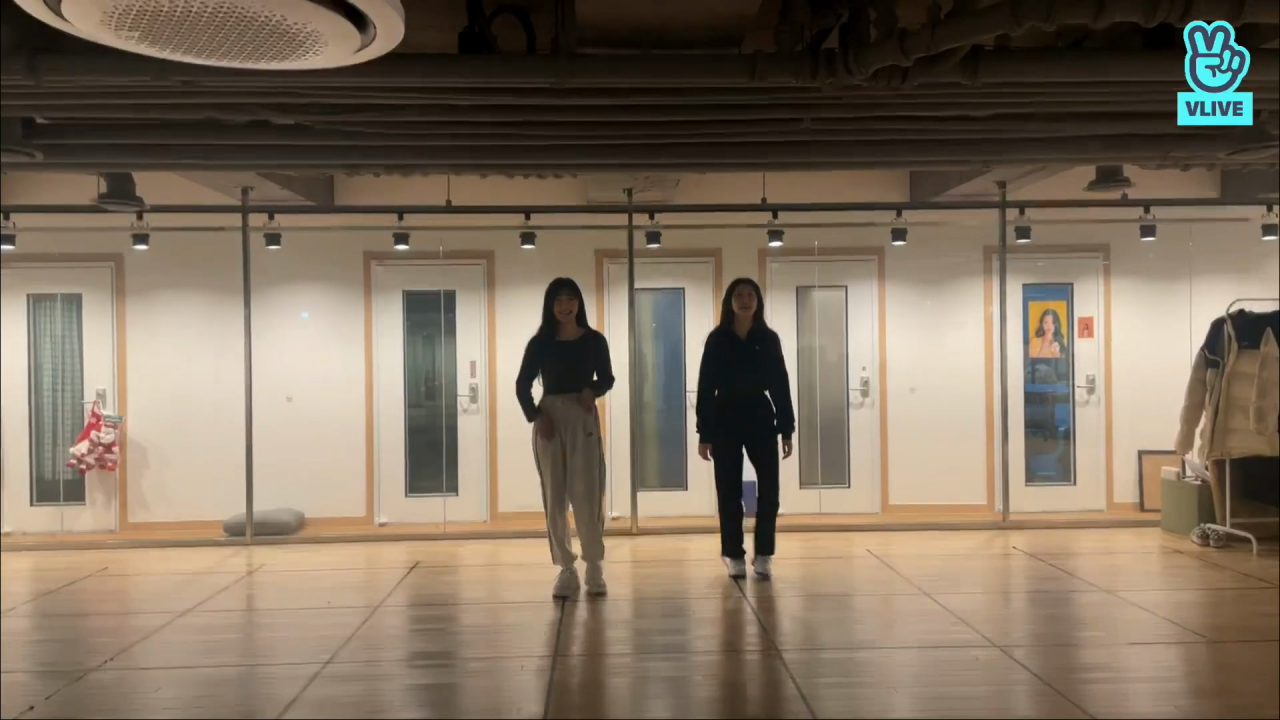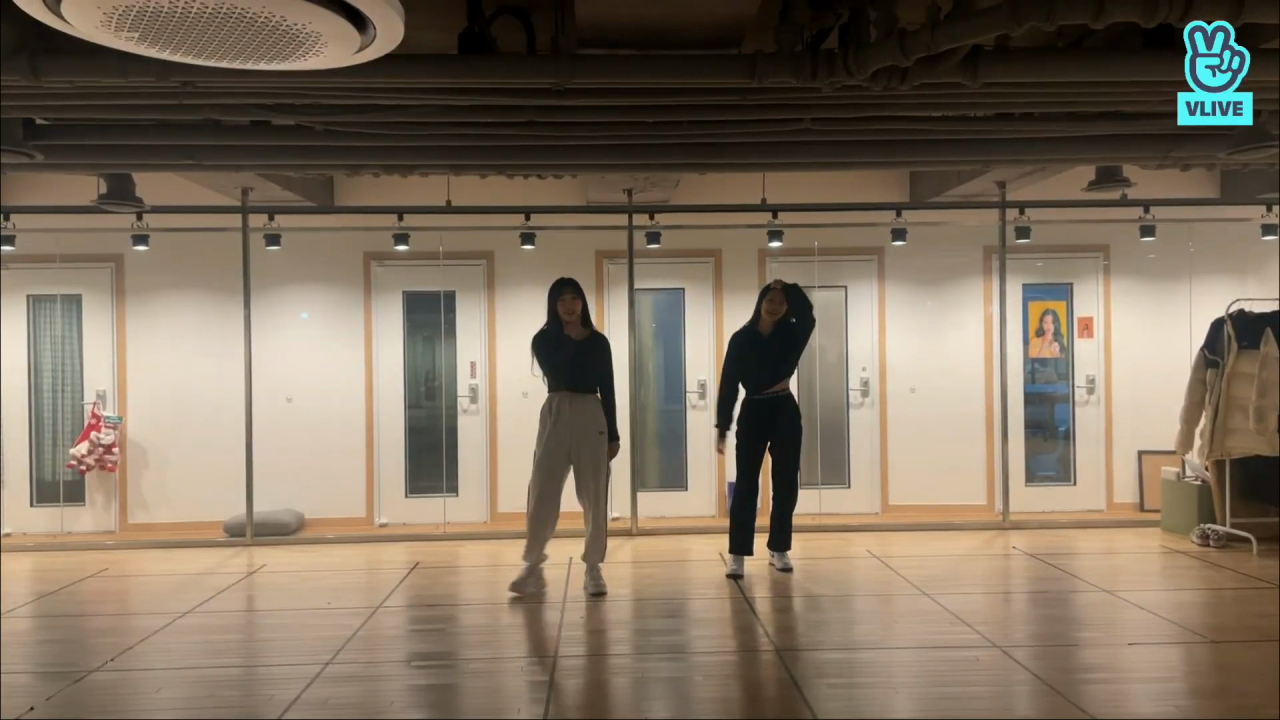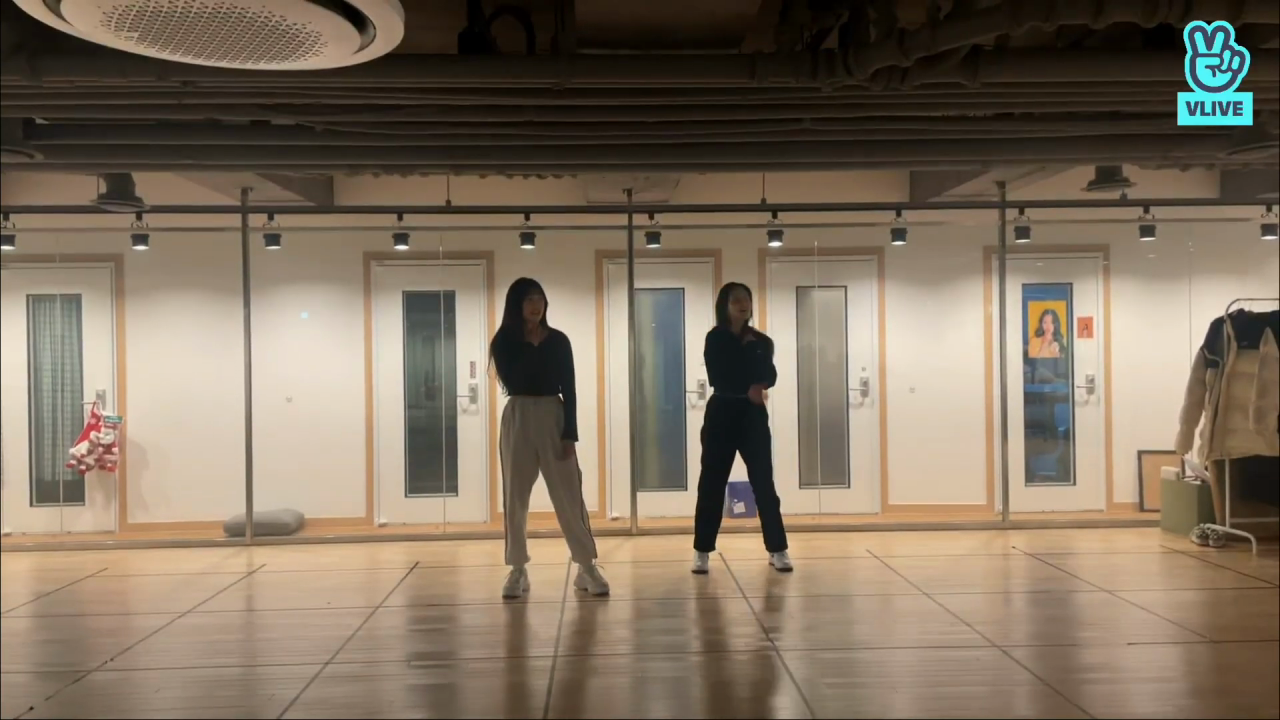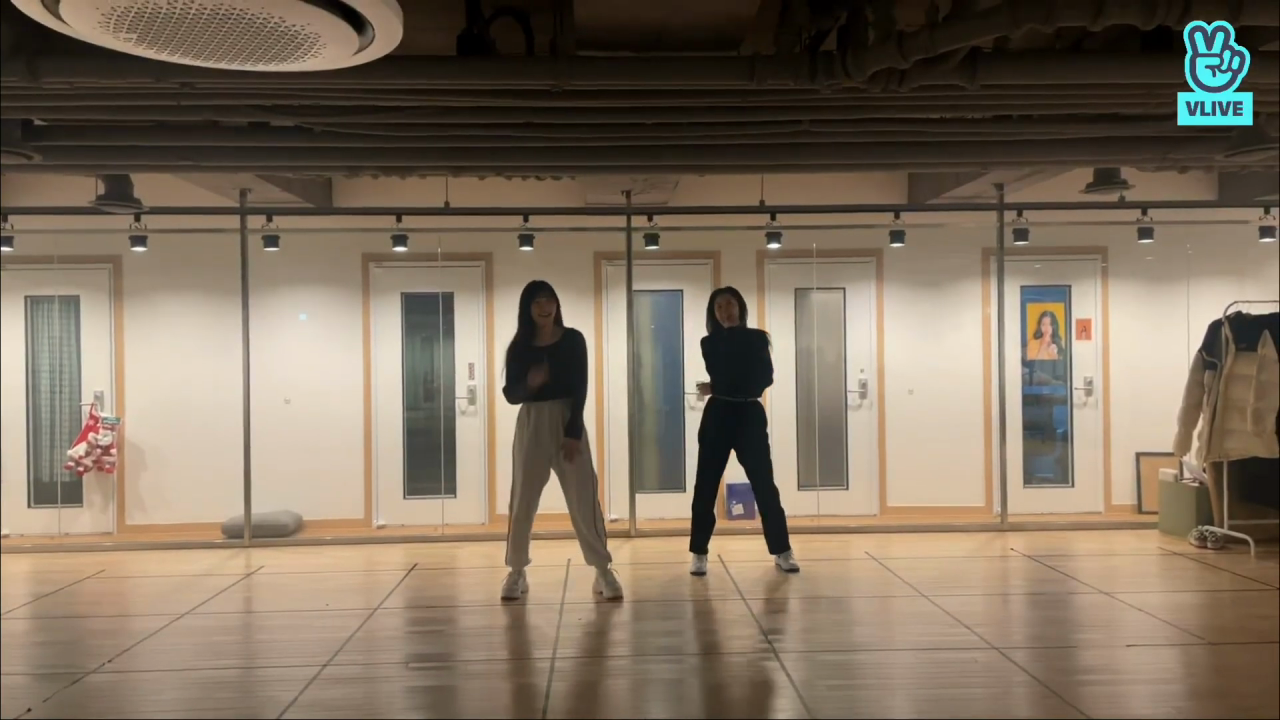
dt=1s
person 1, frame 1
left shoulder: (594, 340)
right shoulder: (539, 343)
left elbow: (607, 378)
right elbow: (522, 385)
left wrist: (593, 390)
right wrist: (535, 414)
left hip: (583, 418)
right hip: (548, 420)
left knee: (586, 494)
right knee: (555, 498)
left ankle: (594, 566)
right ankle: (566, 569)
person 1, frame 2
left shoulder: (598, 341)
right shoulder: (544, 339)
left elbow: (607, 388)
right elbow: (555, 372)
left wrist: (613, 433)
right wrist: (569, 339)
left hip: (590, 416)
right hip: (555, 415)
left knee: (594, 496)
right knee: (542, 493)
left ankle: (593, 568)
right ankle: (534, 568)
person 1, frame 3
left shoulder: (558, 340)
right shoulder: (504, 342)
left elbow: (568, 389)
right elbow: (511, 382)
left wrist: (570, 433)
right wrist: (530, 347)
left hip: (553, 417)
right hip: (518, 418)
left knee: (568, 494)
right knee: (515, 496)
left ankle: (587, 567)
right ankle: (518, 570)
person 1, frame 4
left shoulder: (573, 340)
right shoulder: (519, 347)
left elbow: (580, 389)
right elbow: (510, 393)
left wrist: (573, 431)
right wrist: (529, 382)
left hip: (568, 421)
right hip: (532, 424)
left knee: (584, 498)
right knee: (523, 499)
left ankle: (602, 571)
right ankle: (517, 571)
person 2, frame 1
left shoulder: (768, 339)
right shoulder: (718, 339)
left elbow: (780, 384)
right elbow: (706, 387)
left wrist: (786, 429)
right wrist: (704, 433)
left hip: (760, 415)
right hip: (726, 417)
left knee: (769, 487)
right knee: (729, 489)
left ankle: (762, 554)
right ankle: (734, 555)
person 2, frame 2
left shoulder: (789, 334)
right shoulder: (742, 338)
left elbow: (807, 316)
right elbow: (729, 383)
left wrist: (790, 289)
right wrist: (722, 428)
left hip: (785, 411)
right hip: (754, 412)
left knee: (786, 484)
right knee: (745, 485)
left ankle: (779, 549)
right ankle: (737, 554)
person 2, frame 3
left shoulder: (761, 341)
right shoulder: (715, 339)
left elbow: (769, 378)
right elbow: (718, 379)
left wrist: (753, 352)
right wrist: (746, 389)
left hip: (753, 413)
right hip: (722, 413)
left knee: (764, 483)
right knee: (712, 483)
left ankle: (777, 550)
right ankle: (702, 552)
person 2, frame 4
left shoulder: (757, 338)
right shoulder: (710, 342)
left elbow: (764, 378)
right elbow: (722, 375)
left wrist: (718, 387)
right wrist: (731, 342)
left hip: (750, 415)
right hip: (718, 416)
left knee: (765, 485)
right knee: (705, 486)
left ankle: (782, 551)
right ankle: (699, 553)
